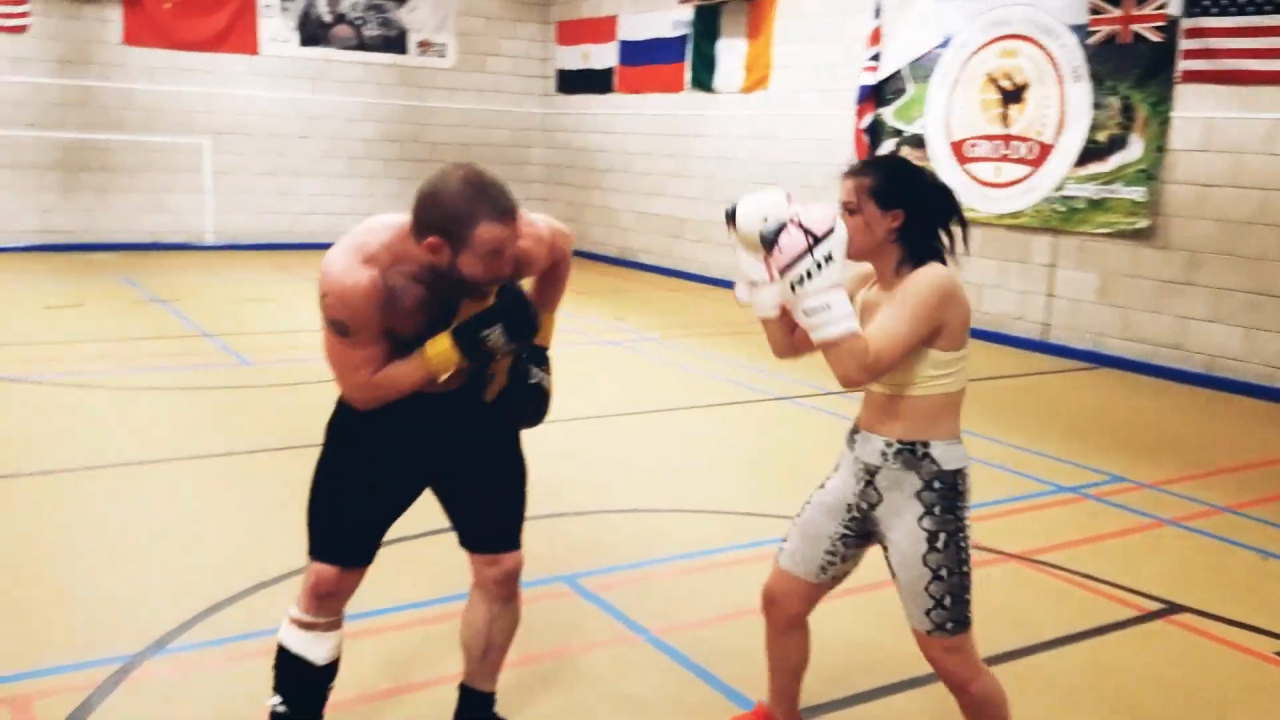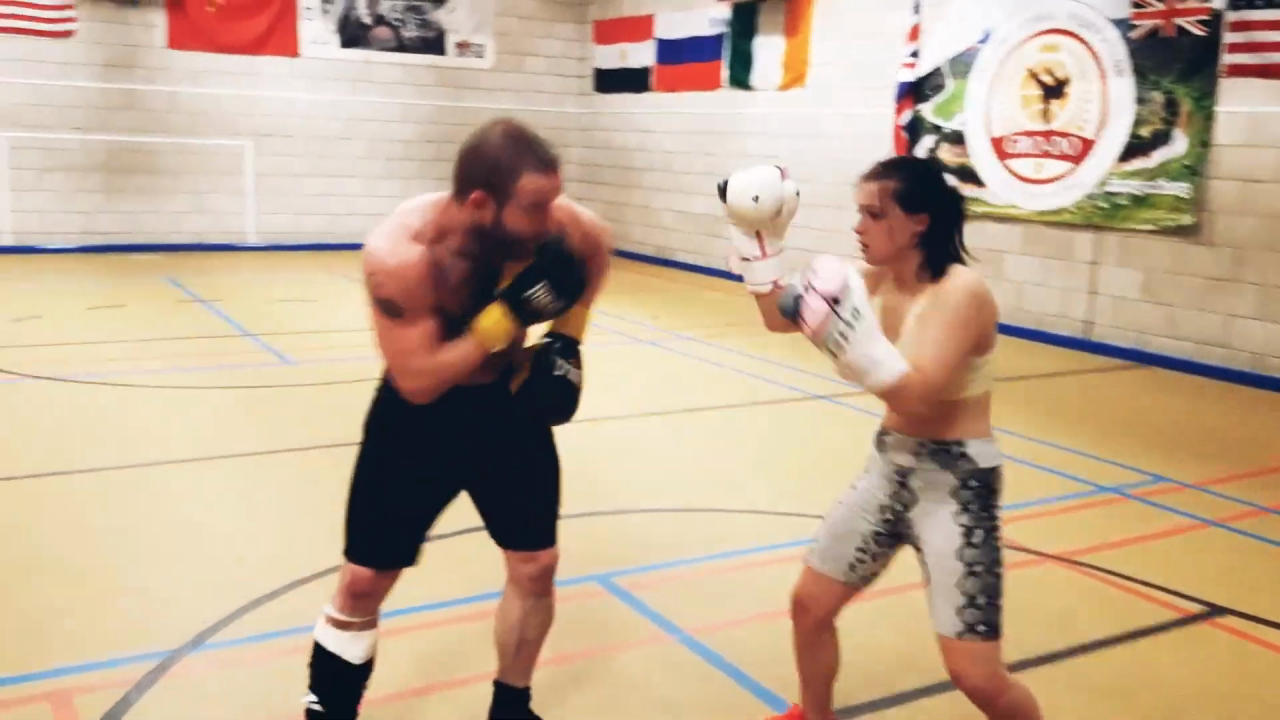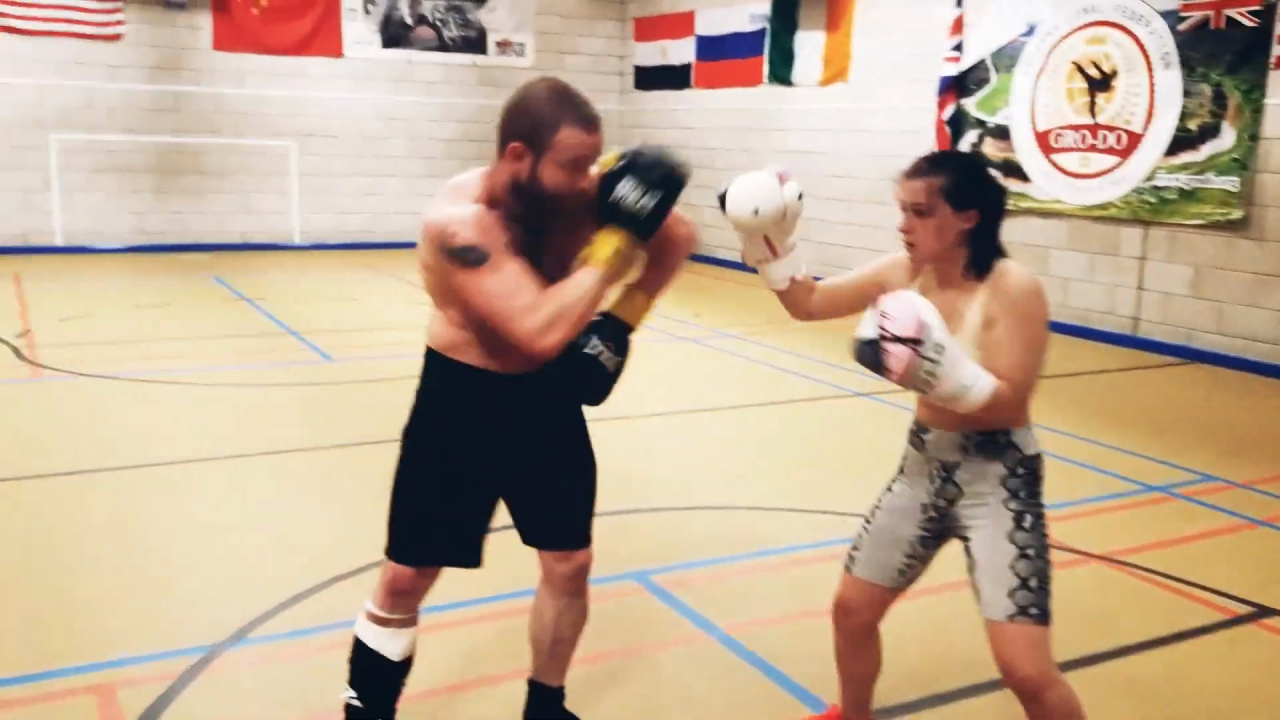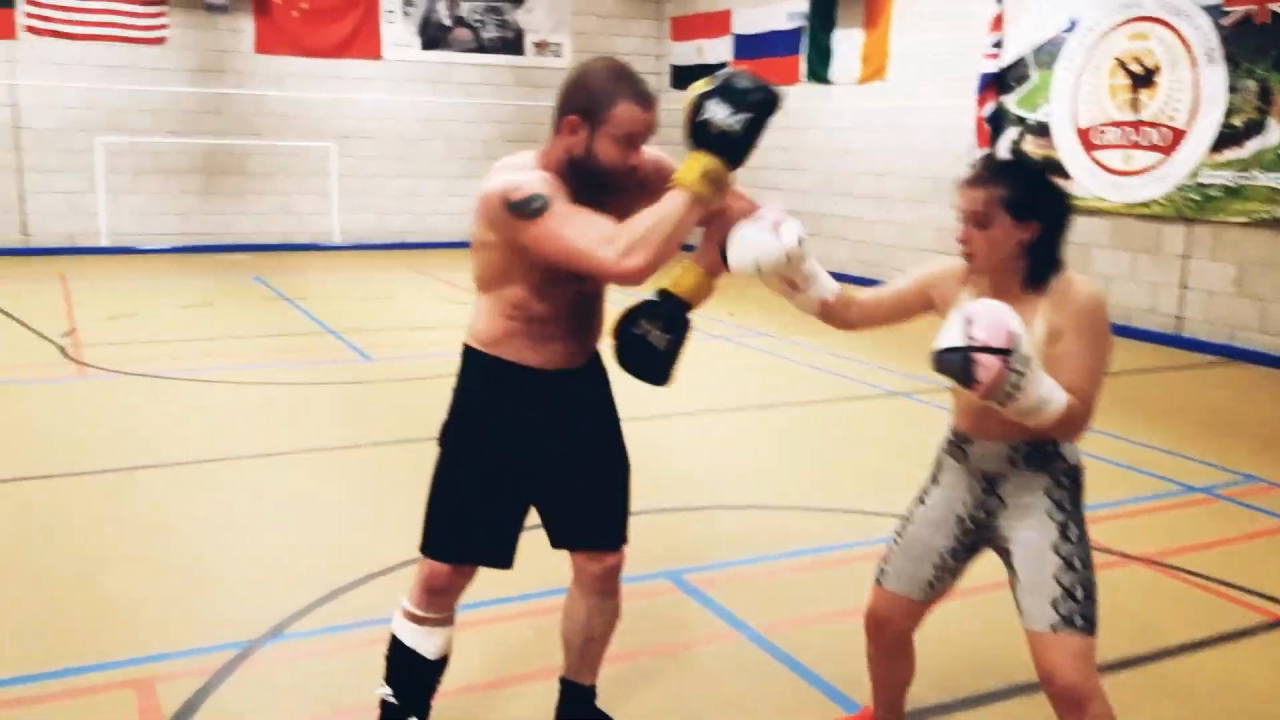
dt=0.1s
person 1, frame 1
left shoulder: (510, 246)
right shoulder: (354, 272)
left elbow: (560, 245)
right elbow: (362, 391)
left wrist: (535, 345)
right wrist: (453, 350)
left hip: (475, 402)
right hip: (382, 411)
left knee: (501, 570)
right knee: (327, 581)
person 1, frame 2
left shoulder: (550, 222)
right shoulder: (398, 252)
left elbow: (597, 244)
right elbow: (417, 381)
left wrist: (565, 339)
right wrist: (507, 316)
left hip: (510, 398)
right hip: (420, 407)
left knee: (535, 566)
right knee: (363, 579)
person 1, frame 3
left shoulder: (584, 192)
right shoulder: (457, 219)
left elbow: (675, 237)
right elbow: (539, 332)
left wrist: (618, 320)
right wrist: (609, 241)
left hip: (547, 387)
right hip: (460, 394)
left knee: (569, 563)
right knee: (407, 575)
person 1, frame 4
left shoulder: (635, 172)
right shoulder: (517, 189)
left elbow: (741, 215)
right elbow: (623, 260)
left wrist: (683, 297)
right wrist: (708, 163)
left hip: (580, 389)
right hip: (498, 396)
left knee: (600, 563)
right knee: (444, 573)
person 2, frame 1
left shoulder: (933, 286)
right shoulder: (864, 280)
left elbow: (855, 368)
right elbow: (786, 346)
left wrist: (813, 270)
right wrist: (765, 269)
left hip: (923, 482)
right hip: (859, 467)
left knee: (951, 662)
right knee: (780, 601)
person 2, frame 2
left shoulder: (963, 293)
right shoulder: (873, 279)
left elbow: (918, 398)
right elbow: (779, 317)
left wrist: (845, 330)
right wrist: (757, 238)
left hip: (954, 483)
right hip: (889, 469)
left knee: (975, 673)
right knee: (809, 604)
person 2, frame 3
left shoulder: (1017, 287)
right shoulder: (906, 271)
left elbow: (1011, 409)
right elbow: (806, 300)
left wrist: (937, 365)
right wrist: (768, 238)
left hip: (999, 476)
right hip: (926, 465)
left knee: (1025, 667)
right knee: (852, 609)
person 2, frame 4
left shoulder: (1077, 301)
right shoulder: (951, 280)
left elbow: (1072, 422)
right elbow: (847, 311)
left wrist: (1015, 380)
right wrist: (790, 267)
left hip: (1038, 488)
right hip: (960, 473)
right knee: (885, 620)
